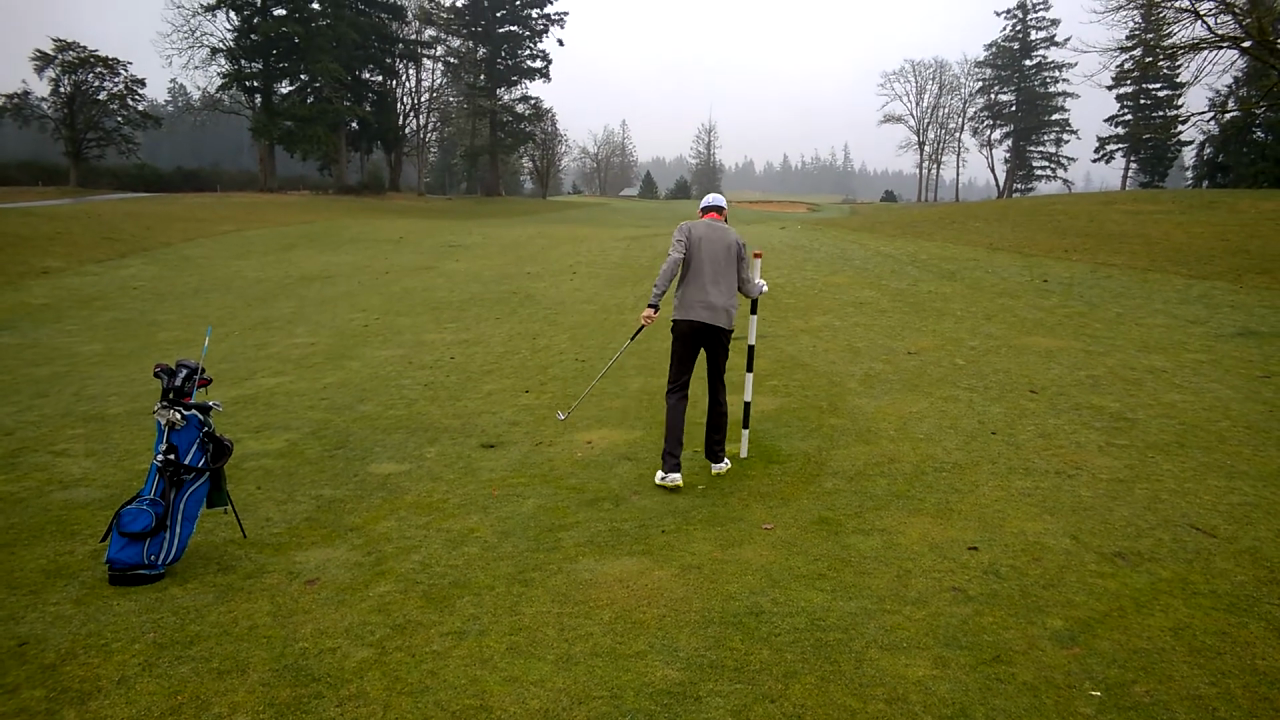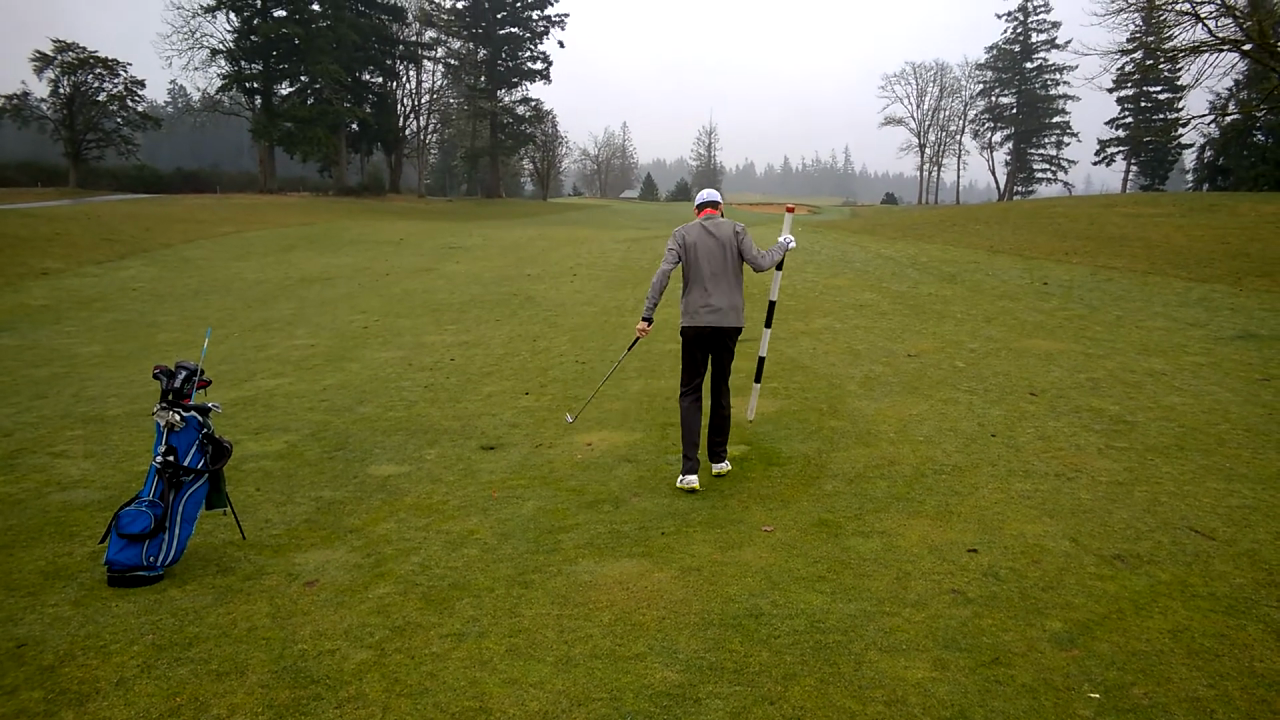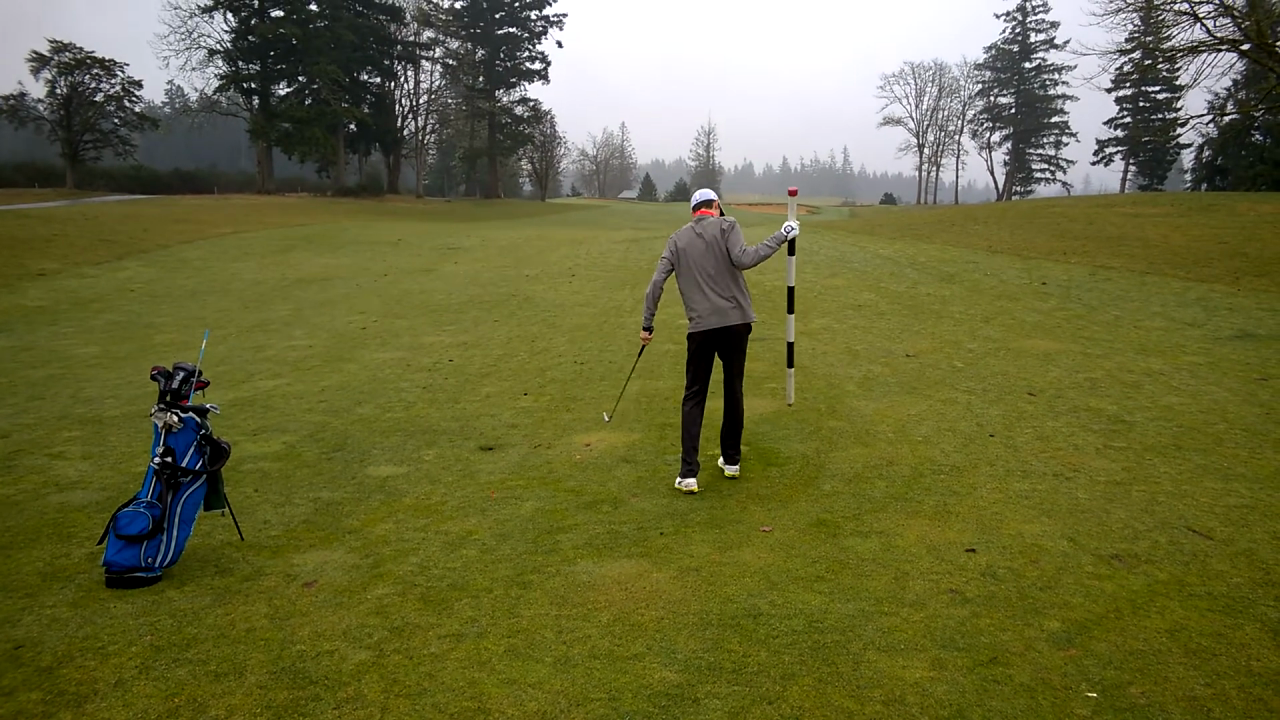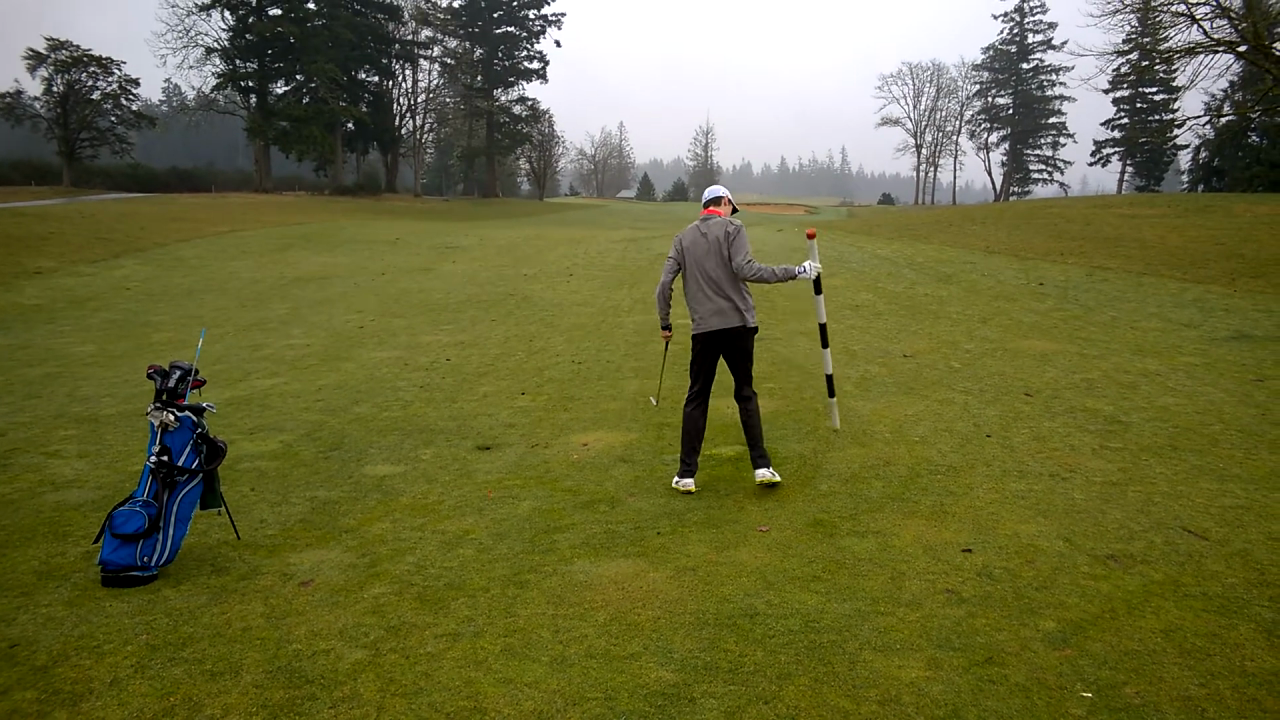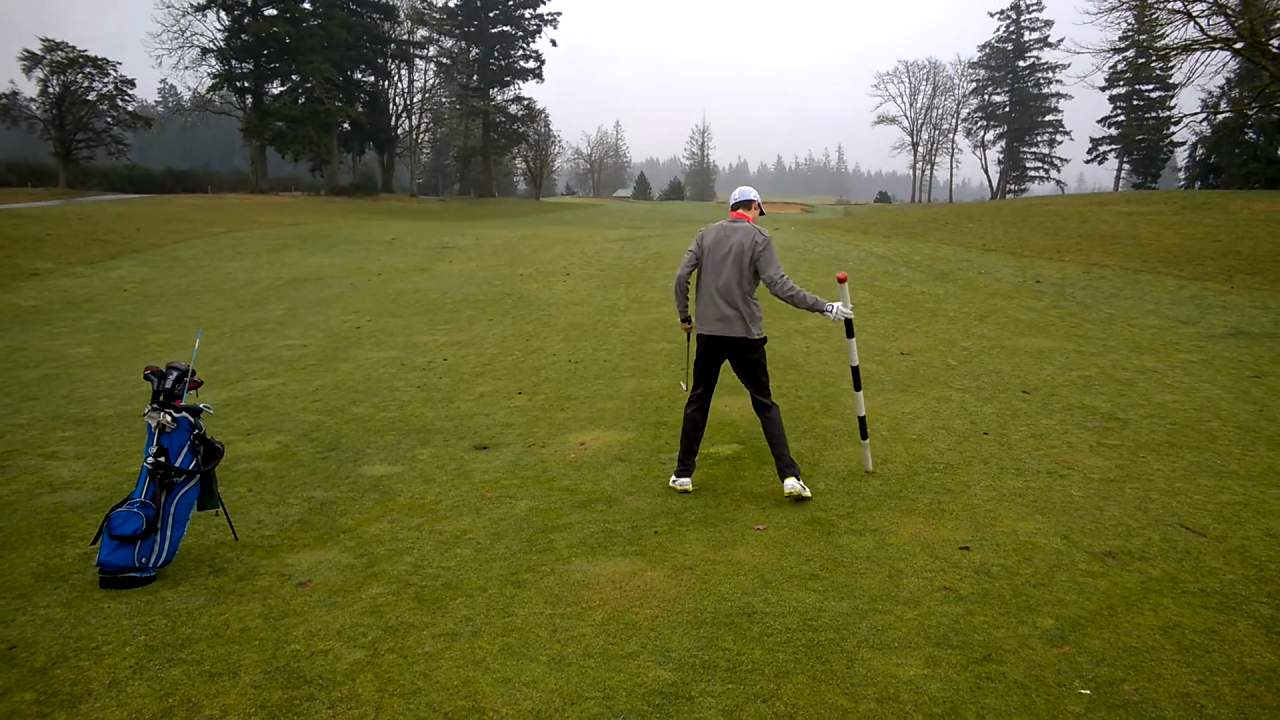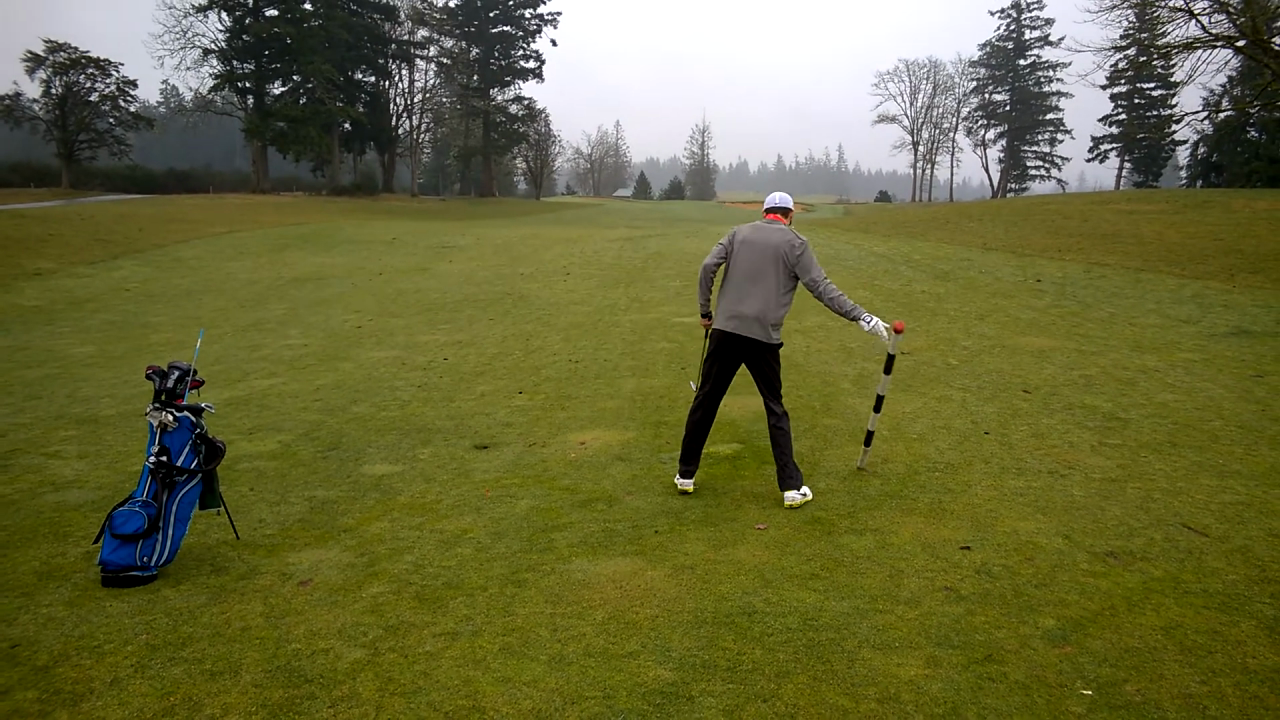
dt=0.2s
person 1, frame 1
left shoulder: (687, 228)
right shoulder: (735, 238)
left elbow: (673, 261)
right elbow: (745, 285)
left wrist: (653, 303)
right wrist: (760, 288)
left hip: (688, 319)
right hip: (721, 322)
left knee: (677, 391)
right knee: (716, 389)
left ankle: (671, 468)
right ankle: (716, 457)
person 1, frame 2
left shoulder: (683, 233)
right shoulder: (735, 229)
left elbow: (664, 271)
right elbow: (759, 263)
left wrist: (647, 315)
right wrist: (782, 245)
left hip: (695, 323)
right hip: (729, 322)
left knee: (691, 393)
right knee: (720, 389)
left ankle: (690, 470)
right ankle: (718, 458)
person 1, frame 3
left shoulder: (677, 239)
right shoulder: (726, 225)
left elbow: (657, 282)
right elbow: (743, 260)
left wrist: (647, 324)
right wrist: (781, 236)
left hip: (701, 327)
right hip: (735, 321)
left knee: (694, 397)
right knee: (733, 389)
left ankle: (688, 473)
right ankle: (731, 459)
person 1, frame 4
left shoulder: (683, 237)
right shoulder: (732, 227)
left elbow: (665, 283)
right elbow: (746, 271)
left wrist: (665, 323)
right wrist: (795, 271)
left hip: (704, 329)
right hip: (737, 324)
left knee: (696, 399)
right knee: (745, 393)
left ankle: (686, 474)
right ankle: (761, 465)
person 1, frame 5
left shoulder: (706, 233)
right shoulder: (759, 237)
left elbow: (682, 276)
right elbow: (780, 285)
left wrist: (684, 315)
right wrist: (824, 307)
left hip: (708, 331)
right hip: (744, 333)
left knee: (698, 399)
right knee: (764, 403)
left ankle: (683, 473)
right ankle: (789, 476)
person 1, frame 6
left shoulder: (739, 232)
right shoulder: (796, 242)
left elbow: (708, 267)
right elbow: (822, 288)
left wrist: (705, 311)
right wrist: (862, 317)
left hip: (725, 330)
right hip: (763, 336)
left knee: (706, 400)
right knee: (775, 408)
left ankle: (686, 474)
right ankle: (792, 486)
